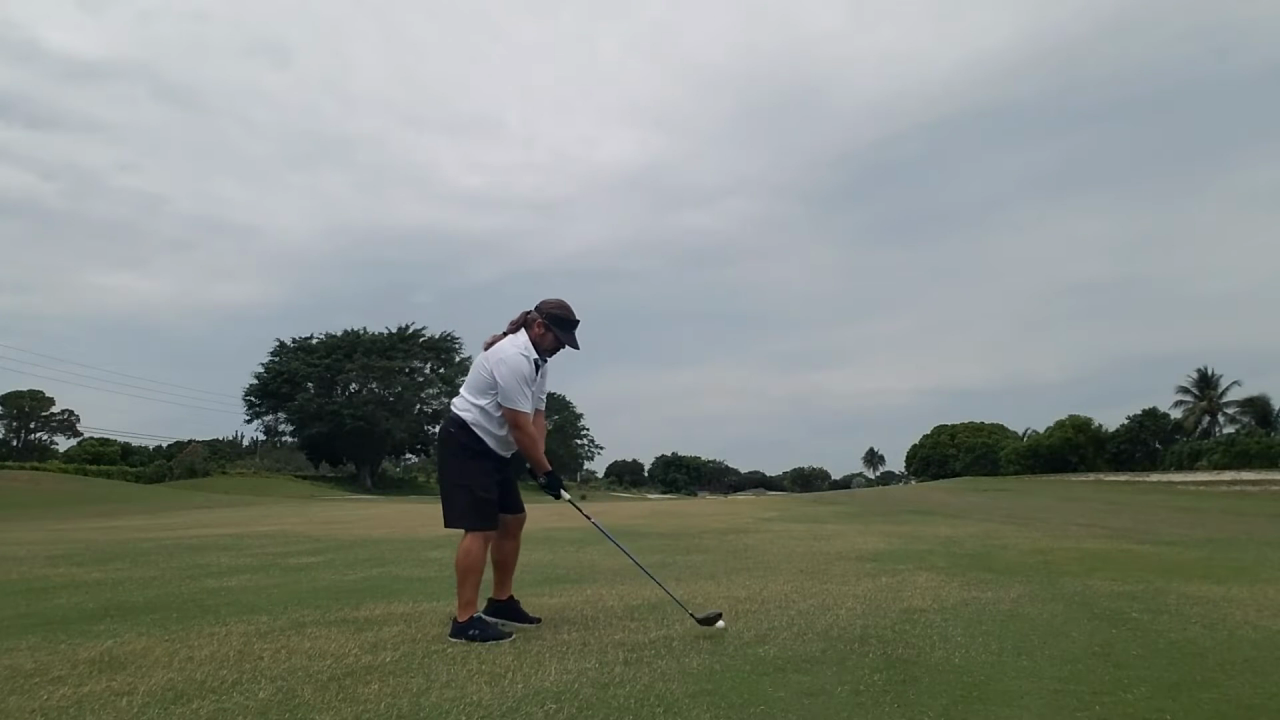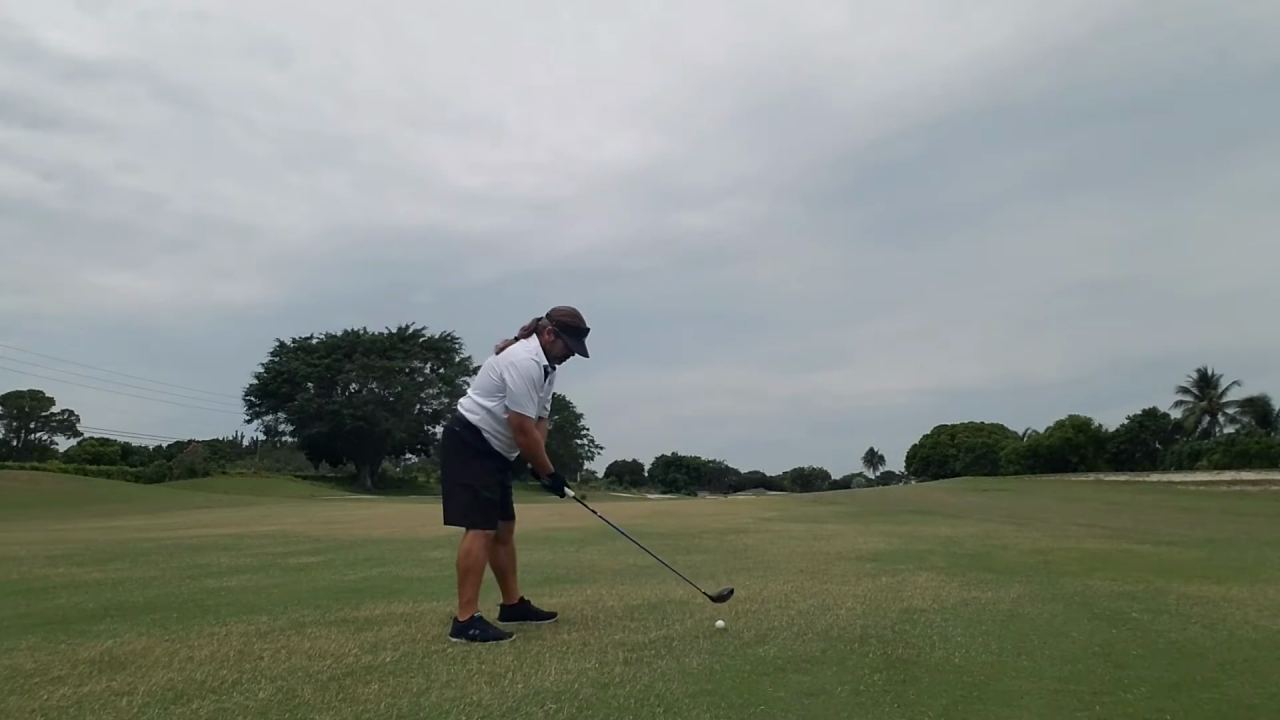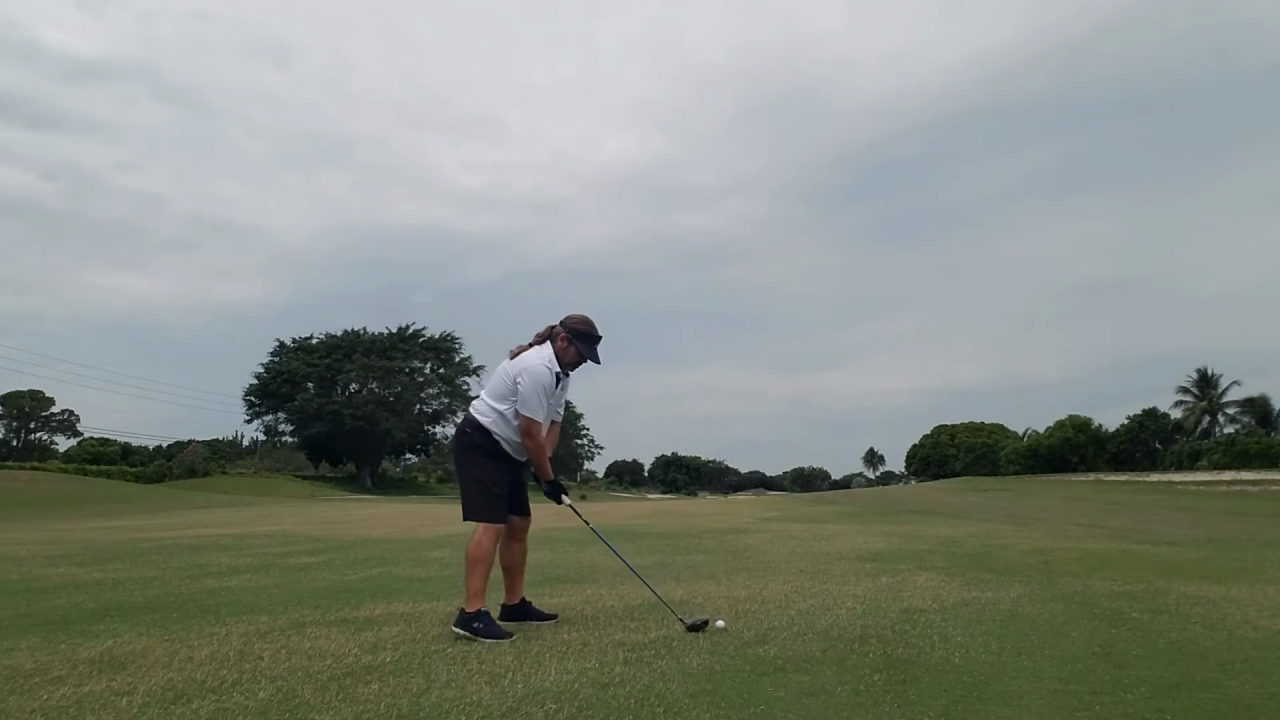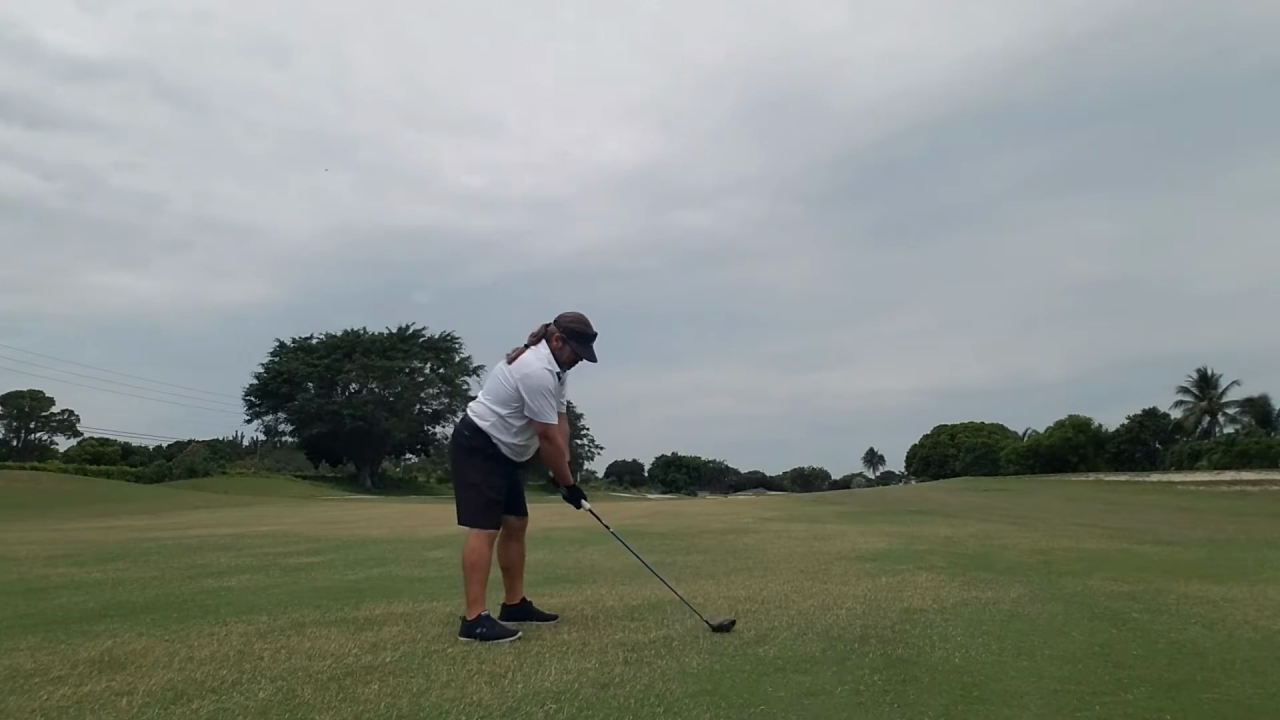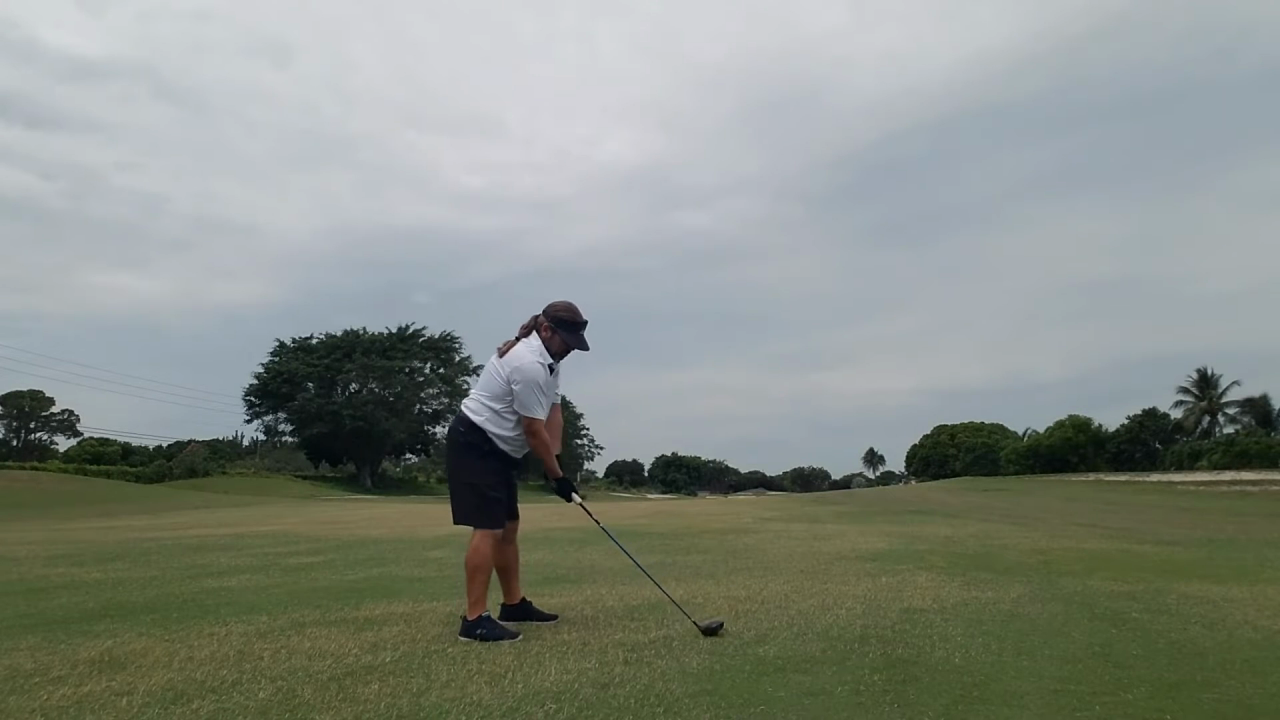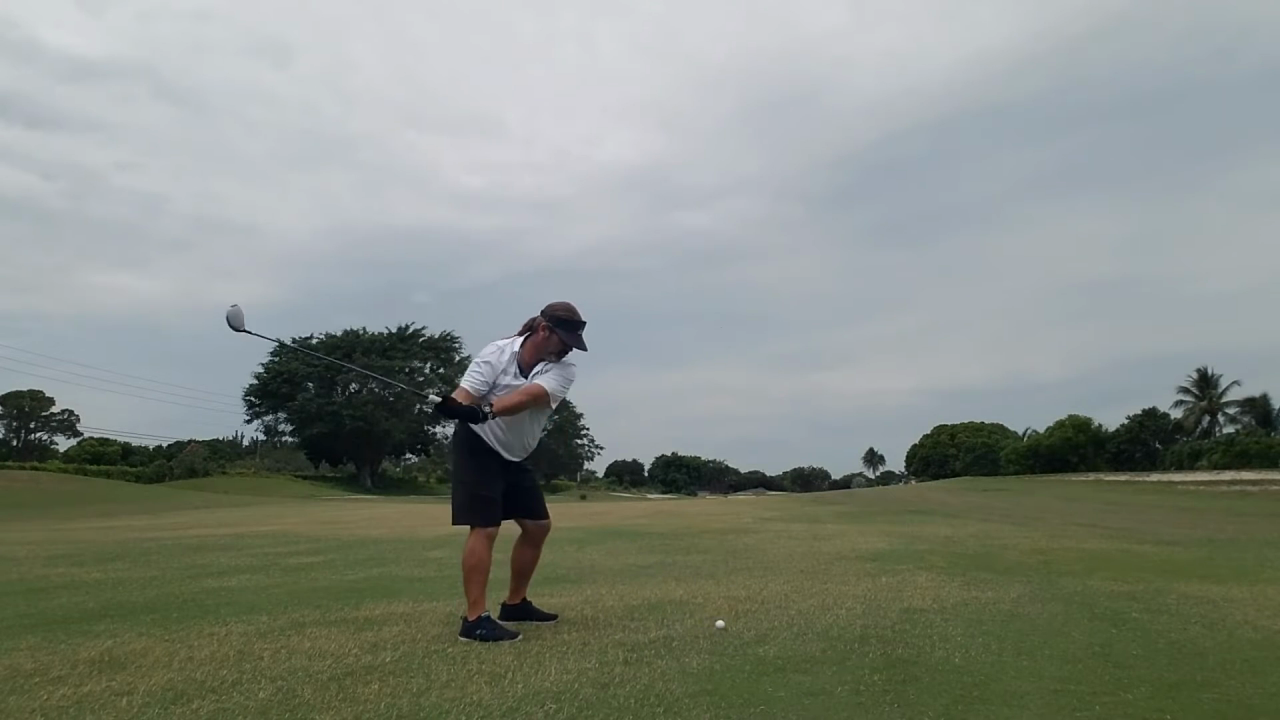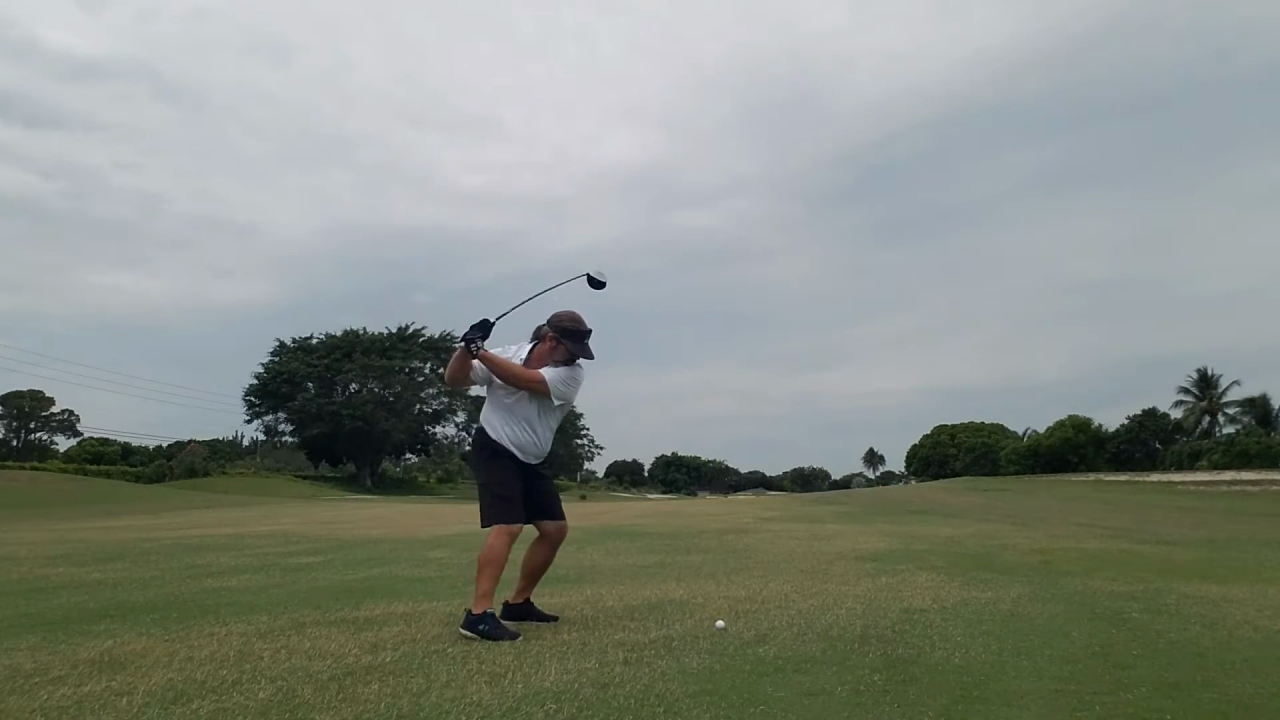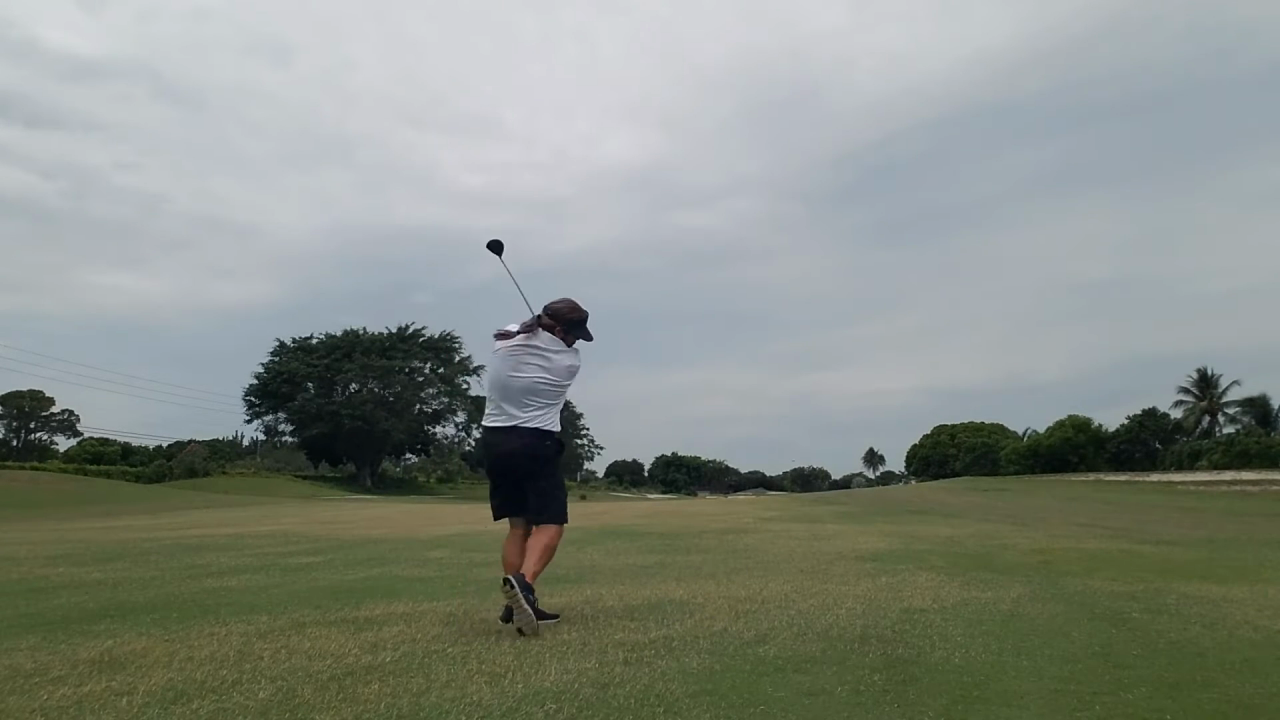
dt=0.4s
person 1, frame 1
left shoulder: (536, 359)
right shoulder: (513, 357)
left elbow: (536, 416)
right elbow: (520, 427)
left wrist: (539, 462)
right wrist: (545, 472)
left hip: (492, 449)
right hip: (467, 445)
left knee: (512, 521)
right knee: (481, 530)
left ankle: (500, 601)
right ankle: (465, 620)
person 1, frame 2
left shoulder: (545, 365)
right shoulder: (524, 362)
left elbow: (539, 422)
right elbow: (523, 430)
left wrist: (537, 466)
right wrist: (549, 472)
left hip: (493, 450)
right hip: (469, 445)
left knee: (503, 530)
right knee: (481, 530)
left ankle: (513, 604)
right ankle: (465, 620)
person 1, frame 3
left shoulder: (559, 372)
right shoulder: (537, 368)
left elbow: (552, 426)
right elbow: (531, 434)
left wrist: (543, 470)
right wrist: (548, 479)
left hip: (505, 451)
right hip: (480, 445)
left knee: (518, 524)
right knee: (490, 525)
left ankle: (514, 604)
right ankle: (472, 613)
person 1, frame 4
left shoulder: (555, 368)
right shoulder: (536, 370)
left elbow: (559, 424)
right elbow: (547, 436)
left wrist: (563, 467)
right wrist: (568, 483)
left hip: (502, 452)
right hip: (476, 447)
left knee: (516, 524)
right knee: (484, 529)
left ankle: (514, 603)
right ankle: (474, 619)
person 1, frame 5
left shoulder: (545, 359)
right shoulder: (529, 364)
left elbow: (554, 414)
right elbow: (534, 431)
left wrist: (556, 460)
right wrist: (557, 475)
left hip: (495, 450)
right hip: (474, 446)
left knee: (507, 528)
right knee: (488, 529)
left ankle: (514, 604)
right ankle: (475, 619)
person 1, frame 6
left shoulder: (564, 370)
right shoulder: (497, 353)
left elbow: (527, 397)
right elbow: (463, 396)
left wrist: (487, 412)
right wrist: (454, 405)
left hip: (515, 456)
right hip: (477, 449)
left knee: (538, 526)
right knee: (484, 528)
left ankle: (515, 603)
right ankle: (475, 619)
person 1, frame 7
left shoulder: (572, 374)
right shoulder: (509, 354)
left elbow: (524, 380)
right elbow: (454, 379)
left wrist: (481, 353)
right wrist: (467, 348)
left hip: (530, 462)
right hip: (494, 454)
left knee: (555, 529)
right knee: (506, 527)
left ankle: (518, 603)
right ankle: (479, 614)
person 1, frame 8
left shoulder: (506, 342)
right shoulder: (568, 361)
left hip: (495, 442)
right hip: (536, 446)
left knee: (519, 522)
right knee: (550, 523)
left ankle: (517, 600)
right ankle: (523, 583)
